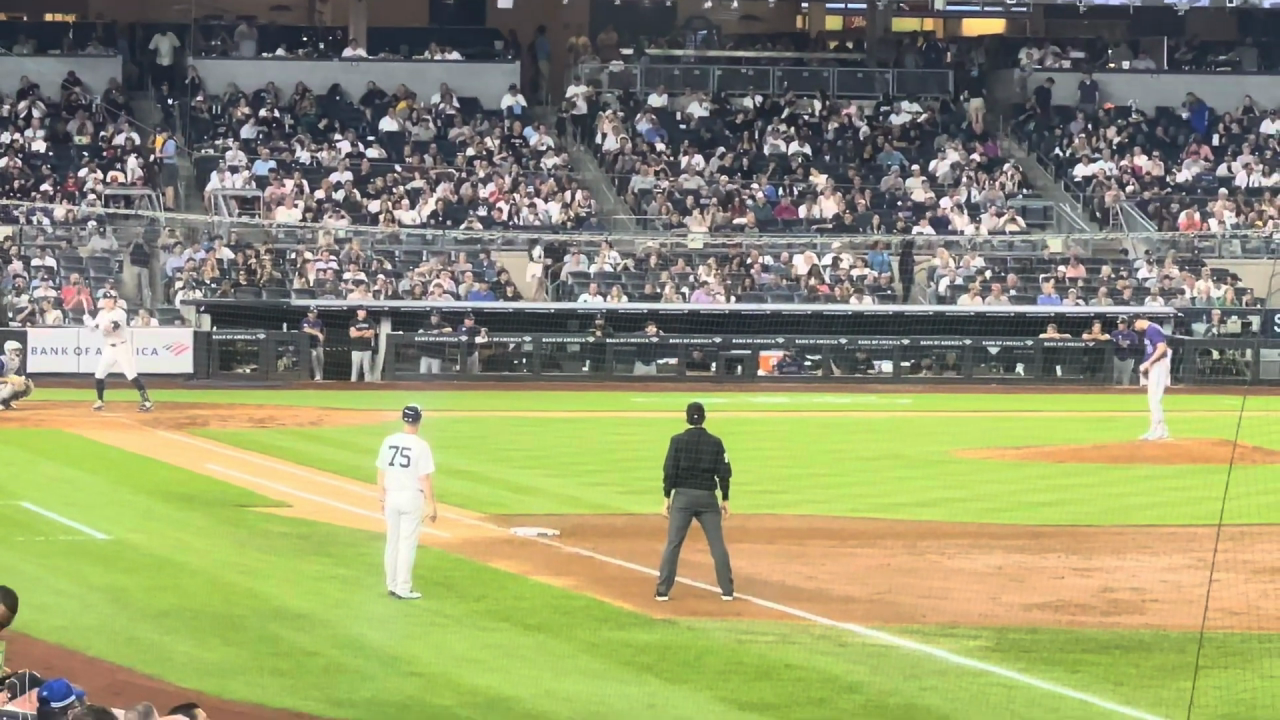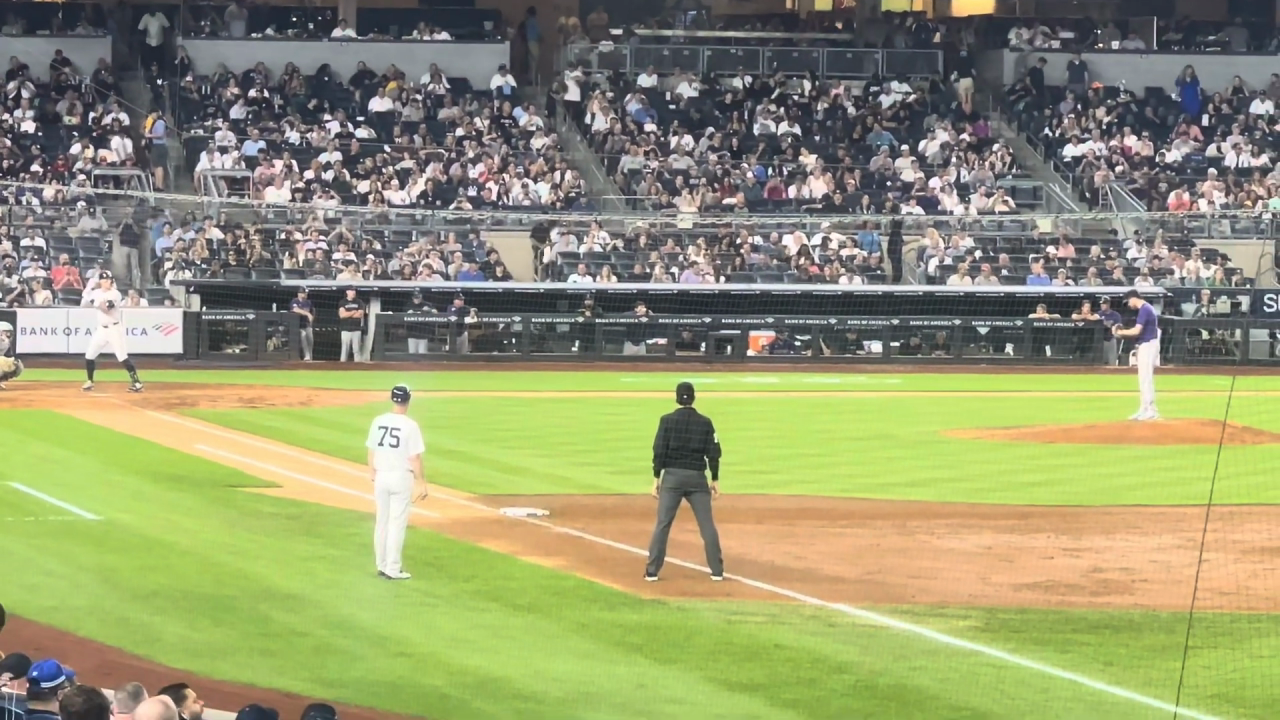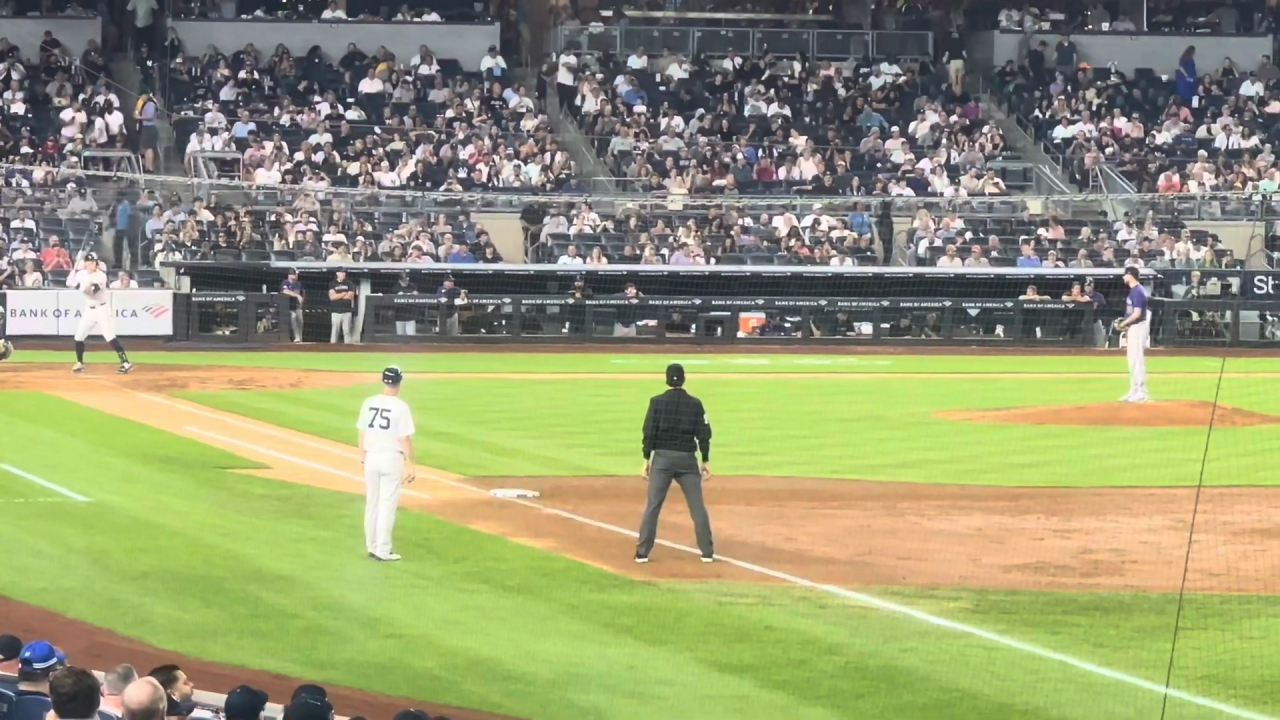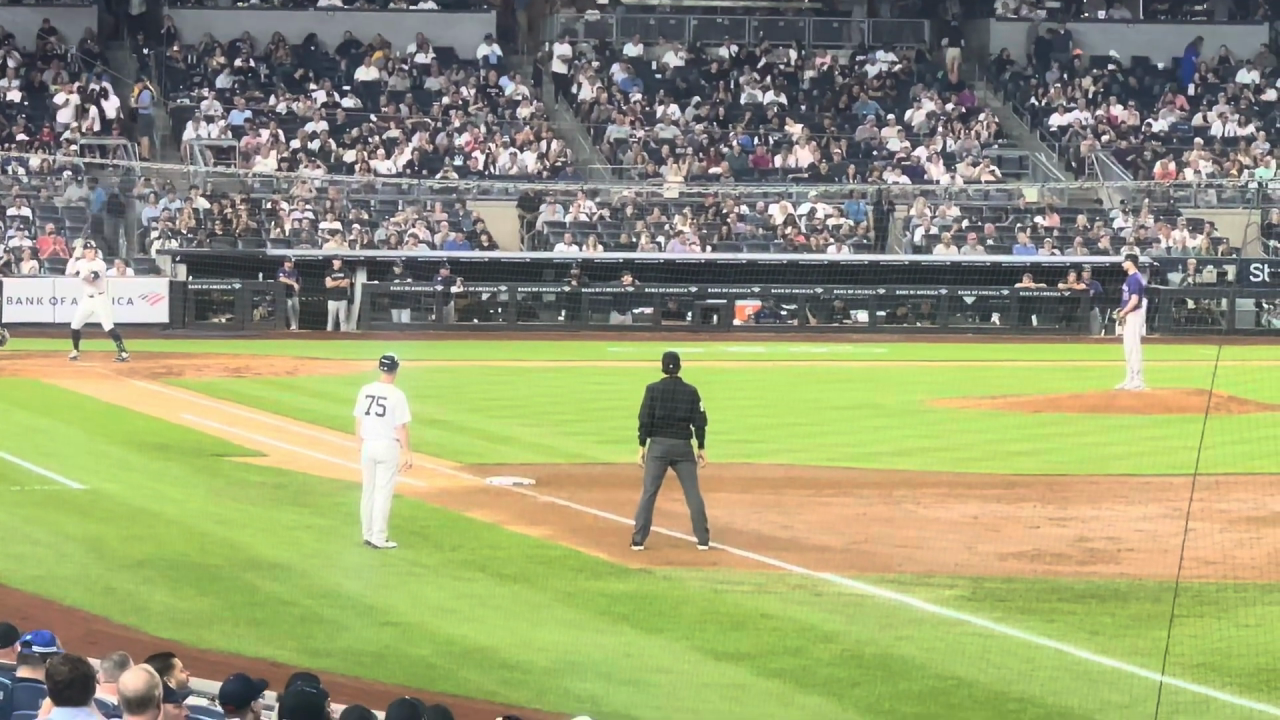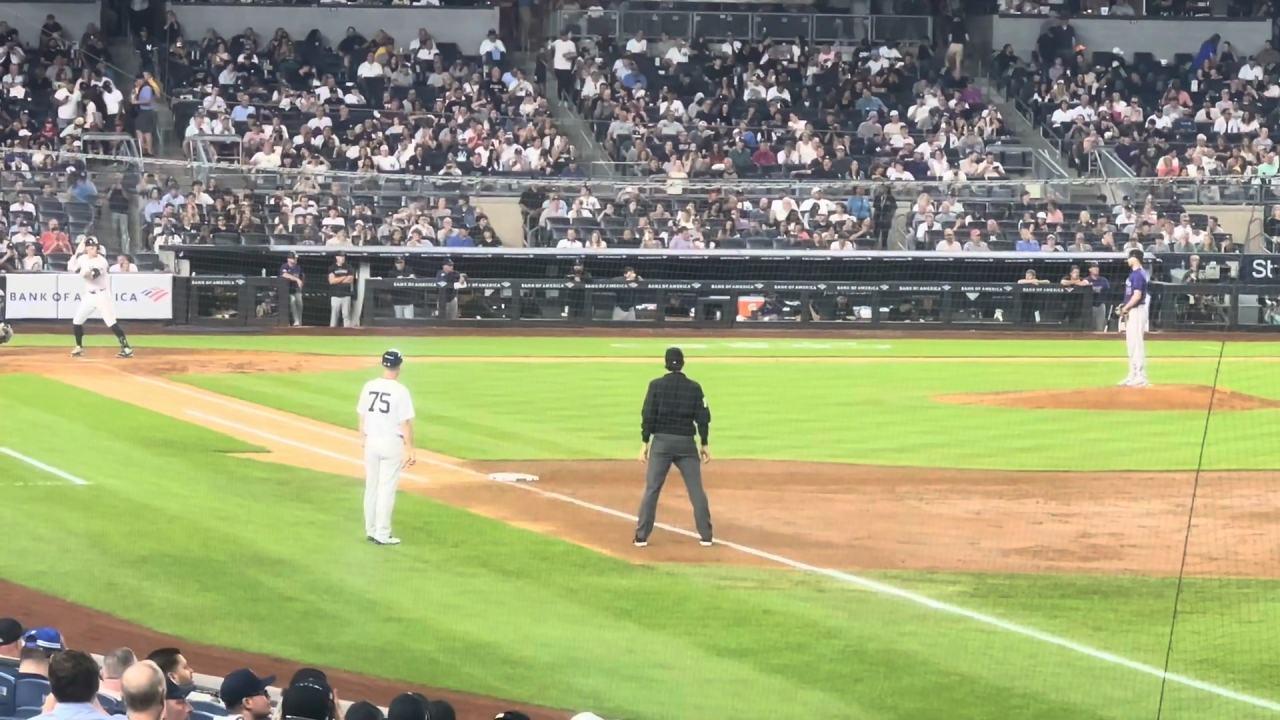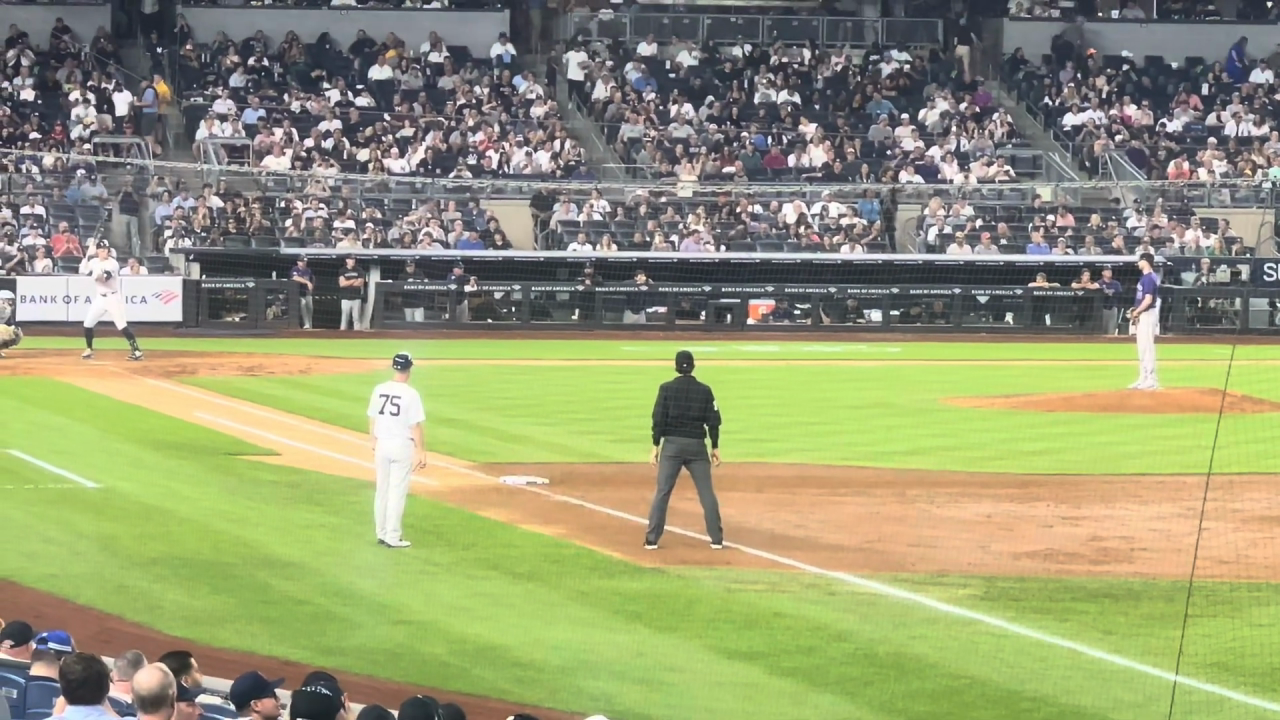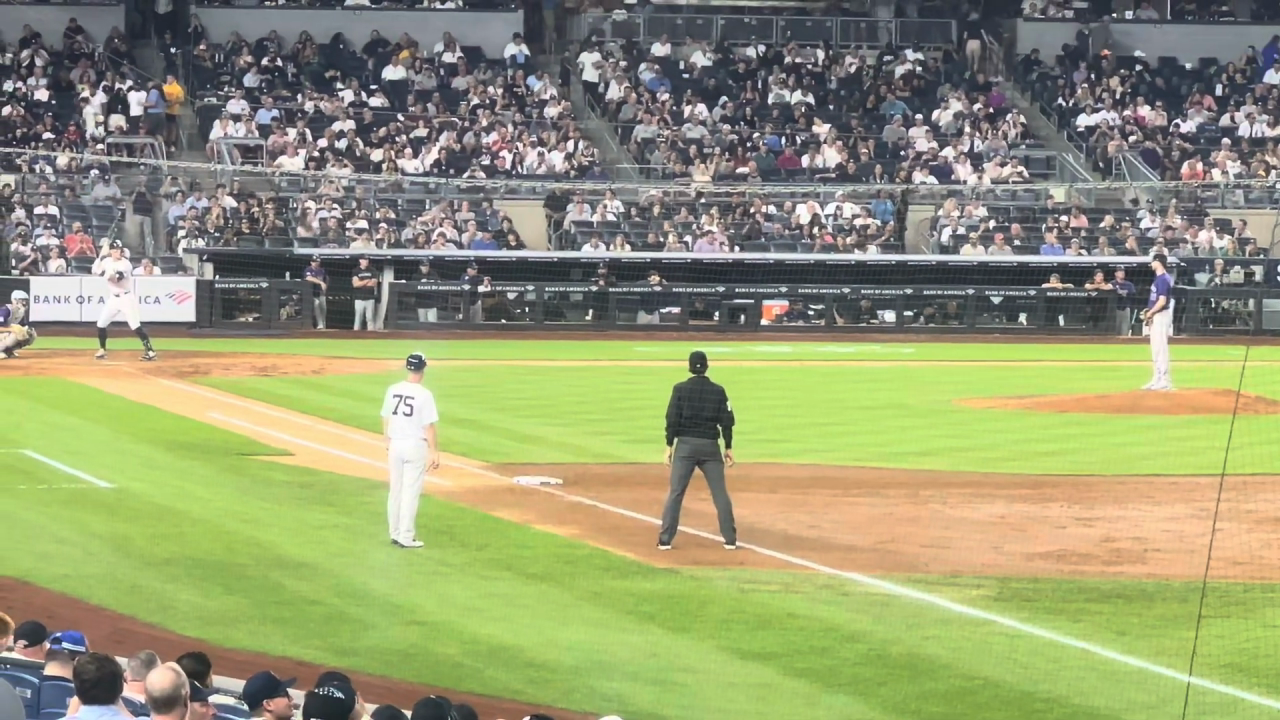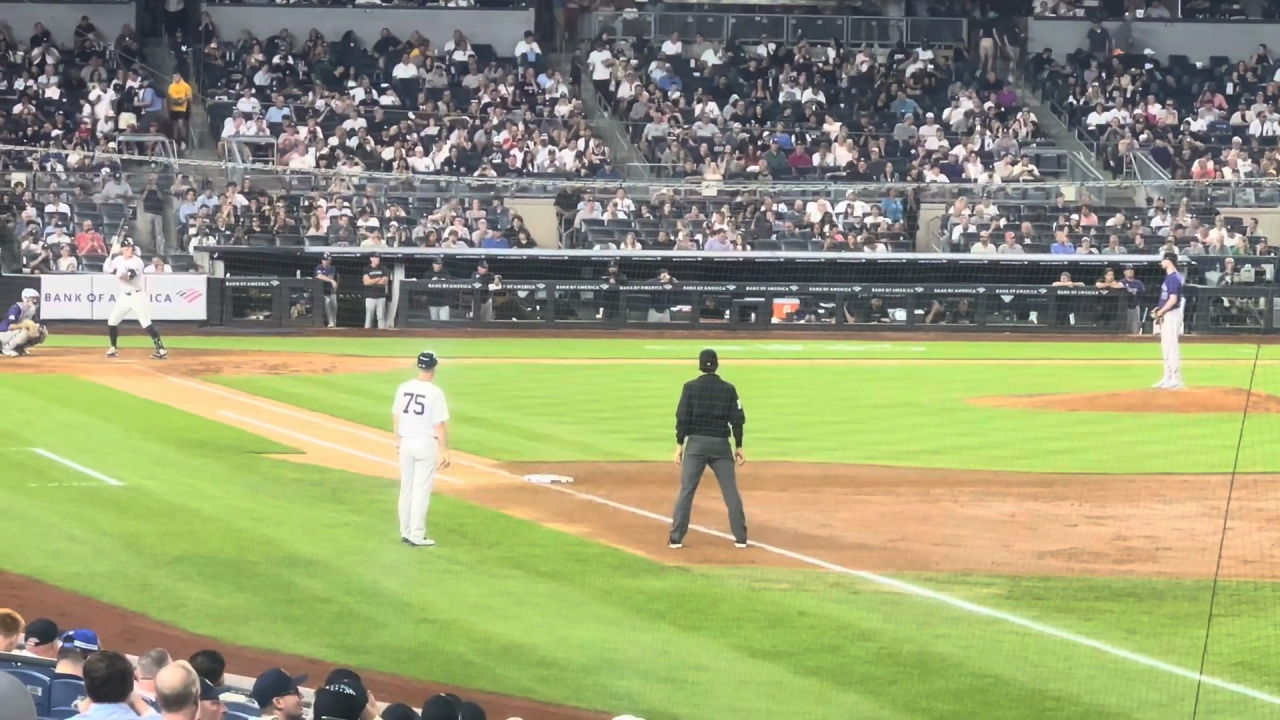
dt=0.4s
person 1, frame 1
left shoulder: (678, 440)
right shoulder: (715, 442)
left elbow: (670, 471)
right elbow: (724, 473)
left wrist: (667, 498)
right wrist: (725, 499)
left hip: (683, 496)
right hip: (707, 497)
left knee: (673, 544)
right knee: (718, 545)
left ankle: (662, 591)
right ankle: (727, 591)
person 1, frame 2
left shoulder: (667, 420)
right shoulder: (705, 422)
left elbow: (659, 451)
right elbow: (714, 453)
left wrist: (656, 478)
right wrist: (714, 480)
left hip: (672, 476)
right hip: (697, 477)
left knee: (662, 524)
right knee: (707, 525)
left ankle: (652, 571)
right ankle: (717, 571)
person 1, frame 3
left shoulder: (657, 402)
right shoulder: (695, 403)
left elbow: (649, 433)
right elbow: (704, 435)
left wrist: (646, 459)
right wrist: (705, 461)
left hip: (662, 457)
right hip: (687, 459)
left knee: (653, 506)
right knee: (698, 507)
left ankle: (642, 553)
right ankle: (707, 552)
person 1, frame 4
left shoulder: (653, 389)
right shoulder: (690, 391)
left elbow: (645, 420)
right elbow: (699, 422)
left wrist: (642, 447)
right wrist: (700, 448)
left hip: (658, 445)
right hip: (683, 446)
left knee: (648, 493)
right knee: (693, 494)
left ankle: (638, 541)
right ankle: (703, 540)
person 1, frame 5
left shoulder: (656, 385)
right shoulder: (694, 387)
left elbow: (648, 417)
right elbow: (703, 418)
left wrist: (645, 443)
right wrist: (704, 444)
left hip: (661, 441)
right hip: (686, 442)
left knee: (651, 489)
right knee: (696, 490)
left ankle: (641, 537)
right ankle: (706, 536)
person 1, frame 6
left shoulder: (666, 388)
right shoulder: (704, 390)
left elbow: (658, 420)
right elbow: (713, 421)
left wrist: (655, 446)
right wrist: (715, 447)
left hip: (672, 444)
right hip: (697, 445)
left knee: (662, 492)
right knee: (707, 493)
left ankle: (651, 540)
right ankle: (716, 539)
person 1, frame 7
left shoulder: (680, 389)
right shoulder: (718, 391)
left elbow: (672, 420)
right elbow: (727, 422)
left wrist: (669, 447)
right wrist: (728, 448)
left hip: (685, 445)
right hip: (710, 446)
left knee: (675, 493)
right knee: (720, 494)
left ankle: (665, 540)
right ankle: (730, 540)
person 1, frame 8
left shoulder: (690, 387)
right shoulder: (728, 389)
left elbow: (682, 418)
right elbow: (737, 420)
left wrist: (679, 445)
right wrist: (738, 446)
left hip: (696, 443)
right hip: (720, 444)
left knee: (686, 491)
right knee: (731, 492)
left ankle: (675, 539)
right ankle: (741, 538)
person 2, frame 1
left shoulder: (388, 441)
right shoulder: (421, 445)
left elbow: (381, 472)
right elbow: (425, 478)
left wrist: (382, 497)
right wrist: (431, 504)
left hip: (392, 496)
right hip: (412, 497)
left knee: (392, 542)
right knee: (407, 544)
left ankle: (392, 586)
right ankle: (403, 589)
person 2, frame 2
left shoulder: (378, 421)
right shoulder: (410, 425)
left elbow: (370, 453)
right elbow: (415, 458)
left wrist: (373, 476)
right wrist: (422, 483)
left hip: (381, 476)
right hip: (401, 478)
left knee: (381, 522)
right knee: (397, 524)
left ankle: (381, 566)
right ankle: (393, 569)
person 2, frame 3
left shoulder: (369, 403)
right shoulder: (400, 407)
left elbow: (361, 434)
right elbow: (405, 440)
left wrist: (363, 458)
right wrist: (410, 465)
left hip: (372, 458)
right hip: (391, 459)
left knee: (372, 503)
right knee: (387, 505)
left ankle: (372, 547)
right ankle: (383, 551)
person 2, frame 4
left shoulder: (365, 390)
right shoulder: (396, 395)
left elbow: (358, 421)
right elbow: (401, 428)
right wrist: (407, 453)
left hip: (368, 445)
right hip: (388, 447)
left knee: (368, 491)
right knee: (383, 493)
left ankle: (368, 535)
right ankle: (379, 539)
person 2, frame 5
left shoulder: (368, 387)
right shoulder: (400, 391)
left elbow: (361, 417)
right elbow: (405, 423)
left wrist: (364, 440)
right wrist: (410, 448)
left hip: (372, 442)
right hip: (391, 443)
left knee: (371, 487)
right knee: (387, 489)
left ankle: (371, 530)
right ankle: (382, 534)
person 2, frame 6
left shoulder: (379, 390)
right shoulder: (411, 394)
left elbow: (372, 420)
right elbow: (415, 426)
left wrist: (374, 442)
right wrist: (421, 451)
left hip: (382, 445)
right hip: (402, 446)
left knee: (382, 490)
right knee: (397, 492)
left ankle: (381, 534)
right ankle: (393, 537)
person 2, frame 7
left shoulder: (392, 390)
right shoulder: (424, 394)
left elbow: (385, 420)
right elbow: (429, 427)
left wrist: (388, 443)
right wrist: (434, 452)
left hip: (396, 445)
right hip: (416, 446)
left knee: (395, 491)
right knee: (411, 492)
left ankle: (395, 534)
right ankle: (406, 538)
person 2, frame 8
left shoulder: (403, 388)
right shoulder: (435, 393)
left elbow: (396, 418)
right elbow: (439, 425)
left wrist: (398, 441)
right wrist: (444, 451)
left hip: (406, 443)
right hip: (426, 445)
left knee: (406, 489)
right knee: (421, 491)
left ankle: (405, 532)
right ankle: (417, 536)
